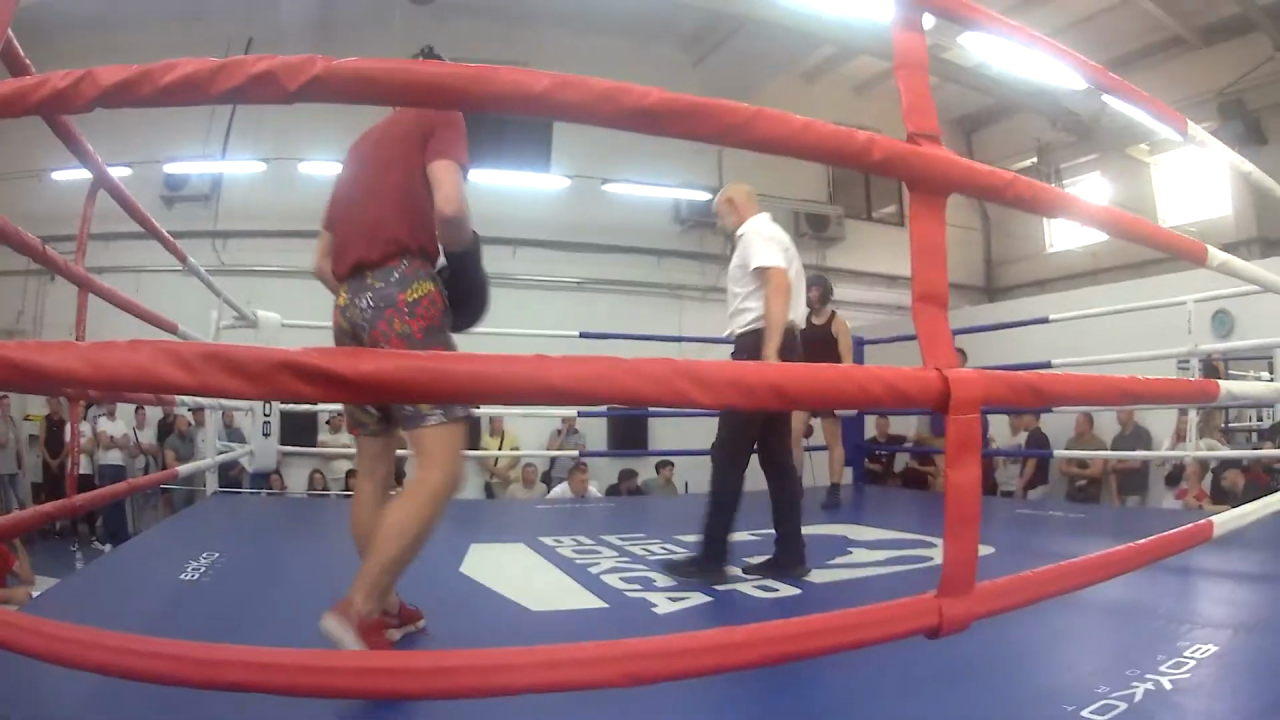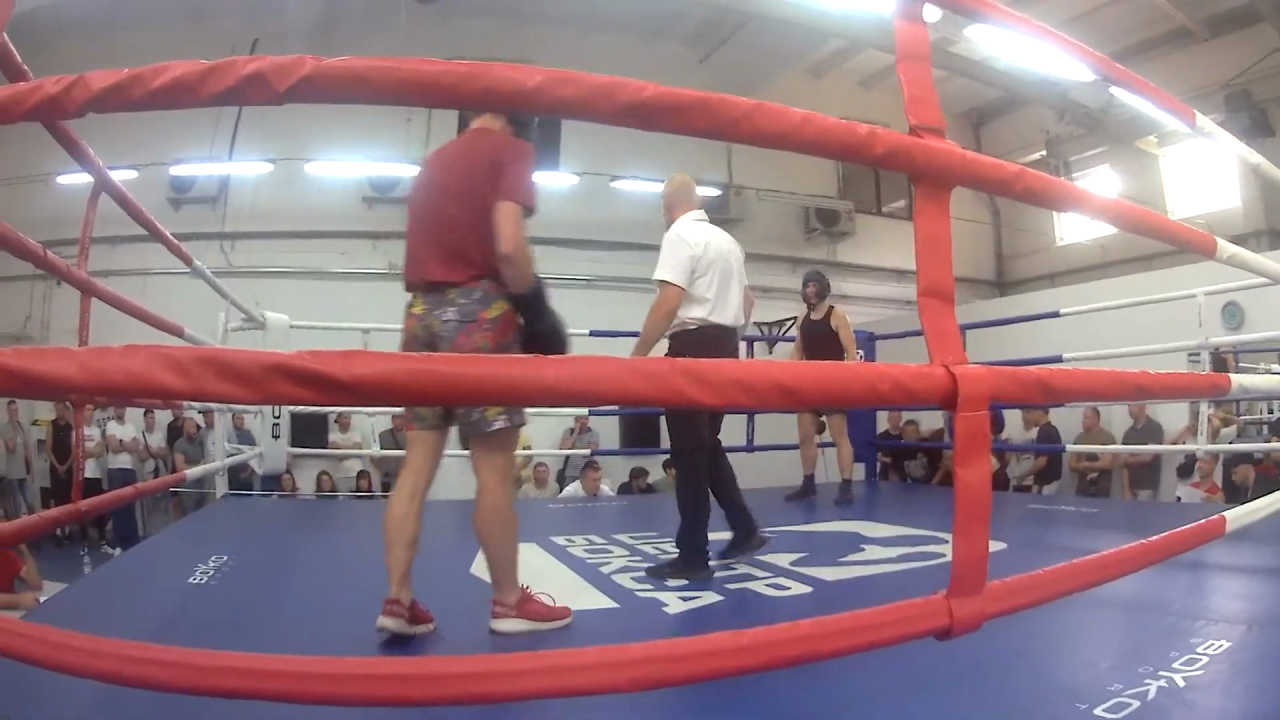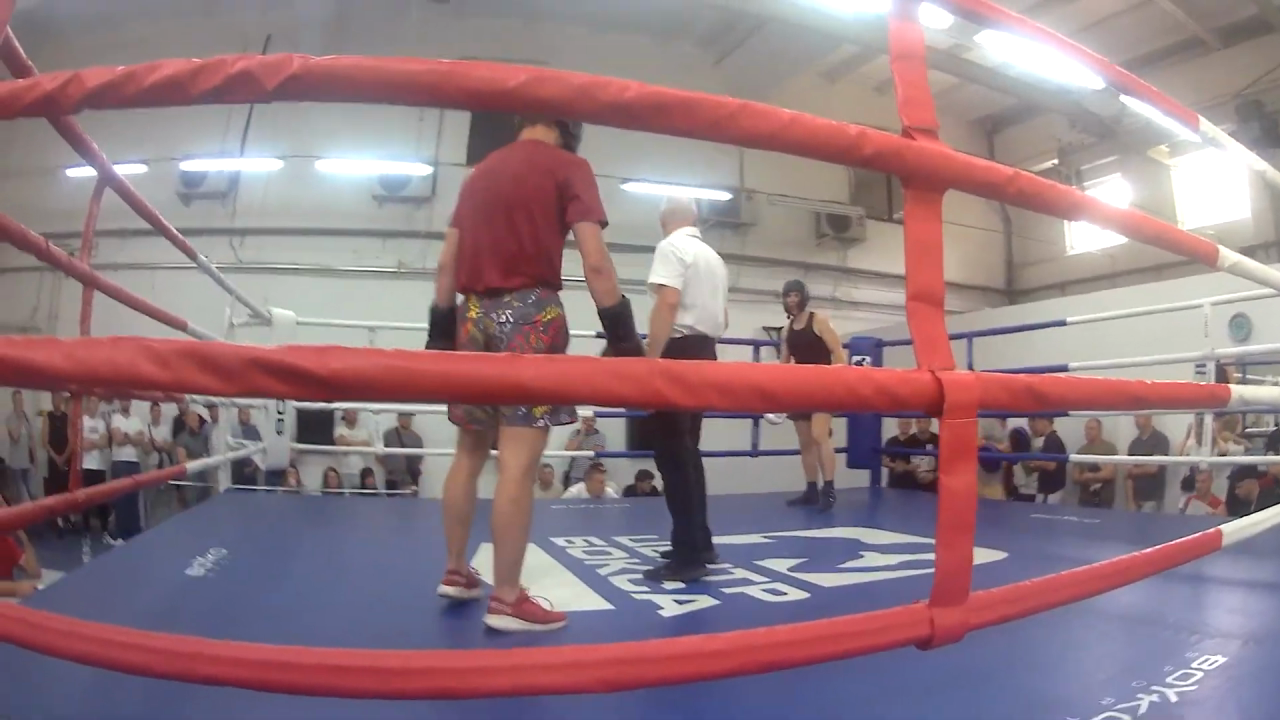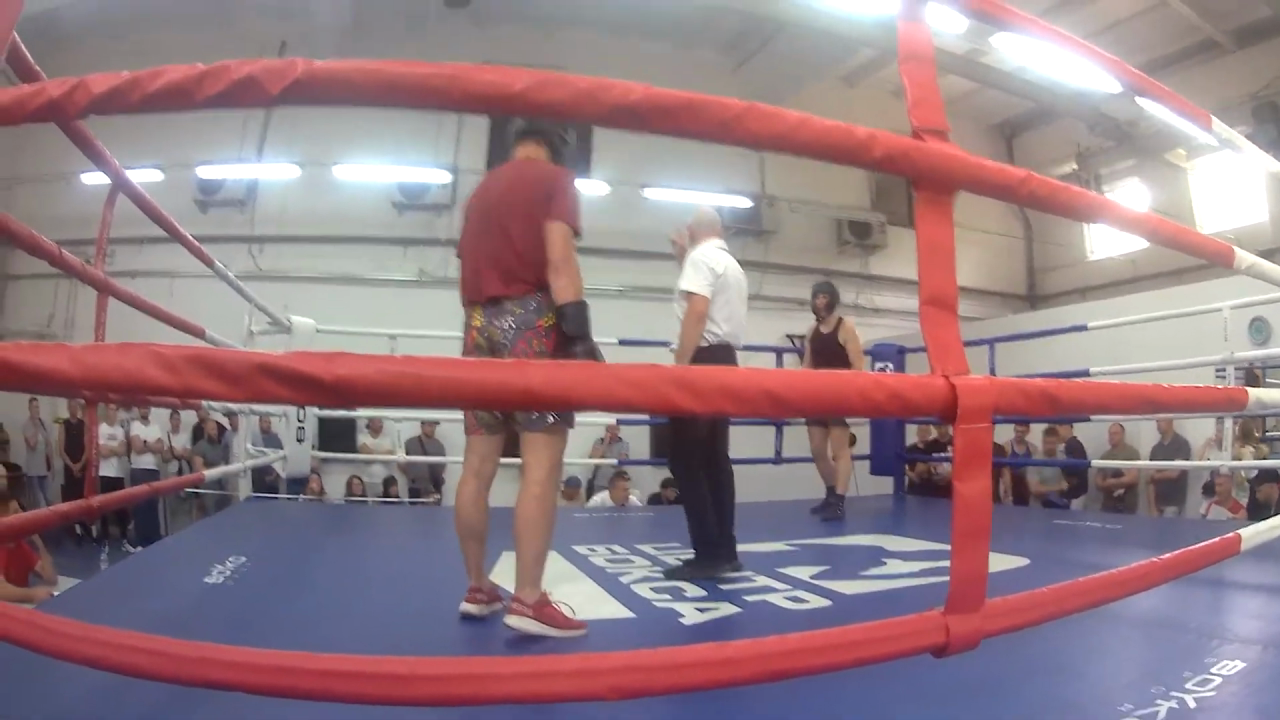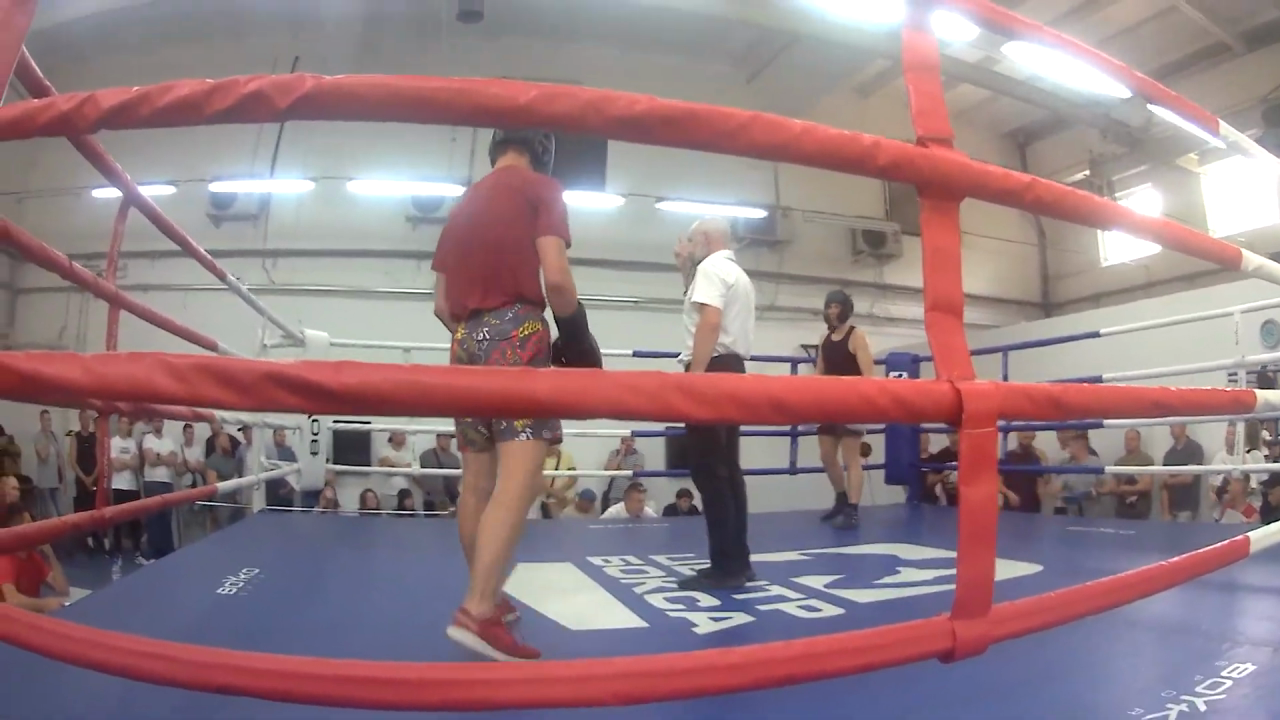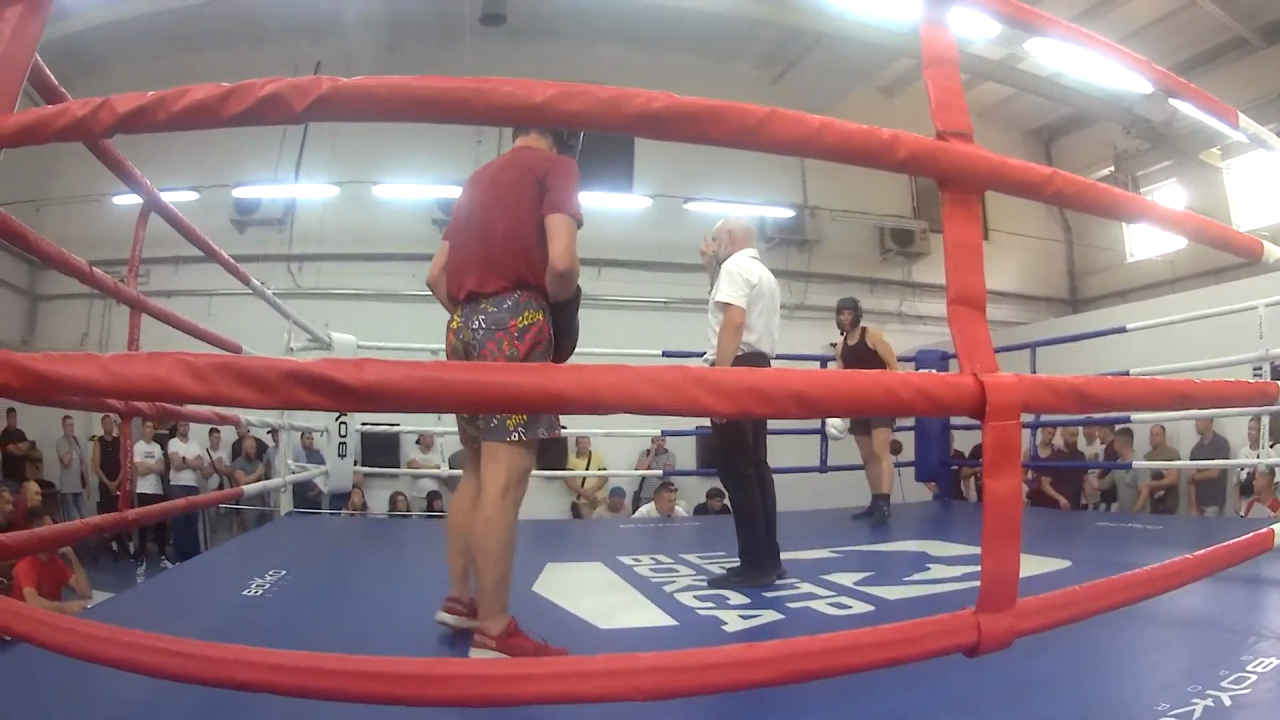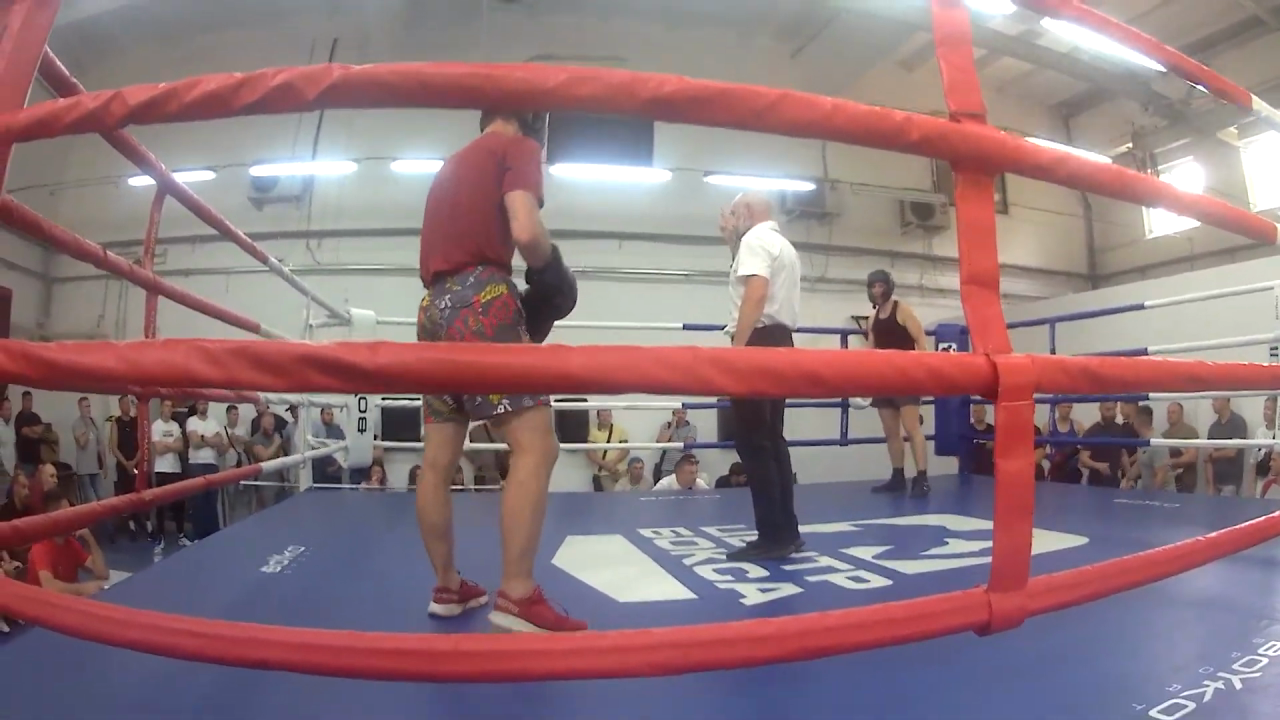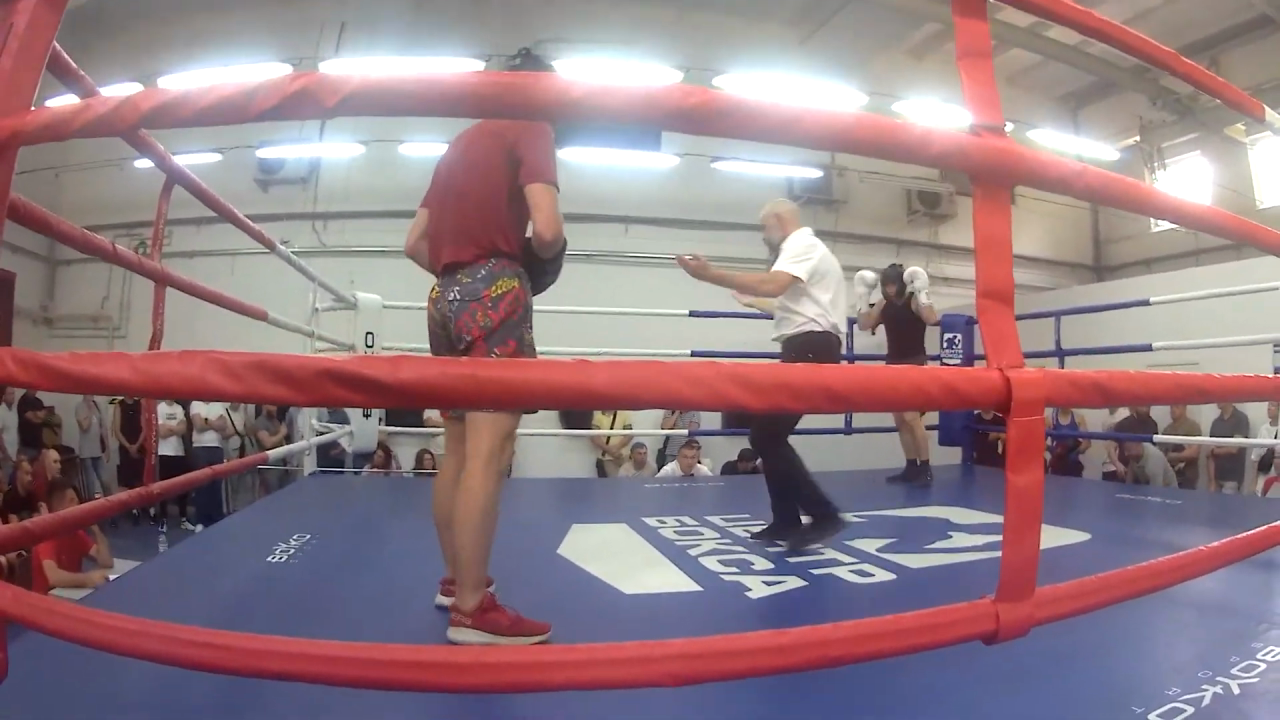
dt=0.5s
person 1, frame 1
left shoulder: (362, 145)
right shoulder: (441, 121)
left elbow: (321, 257)
right elbow: (448, 206)
right wrist: (464, 273)
left hip: (350, 300)
right hip: (406, 293)
left knee: (373, 468)
right knee: (439, 461)
left ankle: (384, 609)
right ankle: (358, 607)
person 1, frame 2
left shoulder: (433, 162)
right shoulder: (512, 149)
right elbow: (508, 246)
right wrist: (536, 311)
left hip: (422, 313)
right hip: (478, 310)
left knee: (417, 464)
right knee: (495, 467)
left ankle: (398, 599)
right ankle: (508, 601)
person 1, frame 3
left shoulder: (480, 171)
right shoulder: (568, 166)
left elbow: (447, 263)
right elbow: (595, 262)
left wrist: (440, 330)
right wrist: (623, 333)
left hip: (474, 315)
right hip: (530, 314)
left knee: (469, 454)
right knee: (517, 464)
left ankle: (456, 571)
right ankle: (507, 597)
person 1, frame 4
left shoulder: (481, 190)
right shoulder: (554, 178)
right elbow: (559, 262)
right wrist: (578, 337)
left hip: (480, 325)
right hip: (532, 320)
left knee: (477, 466)
right knee: (541, 468)
left ankle: (477, 588)
right ankle: (527, 599)
person 1, frame 5
left shoulder: (461, 204)
right shoulder: (539, 187)
left elbow: (440, 300)
right elbow: (556, 277)
right wrist: (576, 333)
left hip: (466, 339)
right hip: (517, 332)
left knee: (477, 482)
right knee: (519, 479)
left ankle: (486, 597)
right ankle: (477, 614)
person 1, frame 6
left shoulder: (479, 179)
right shoulder: (555, 165)
left elbow: (436, 275)
right elbow: (562, 262)
right wrist: (564, 311)
left hip: (464, 325)
right hip: (516, 321)
left knee: (476, 474)
right knee: (504, 483)
left ankle: (459, 597)
right ankle: (493, 632)
person 1, frame 7
left shoulder: (452, 165)
right shoulder: (518, 147)
right elbow: (525, 232)
right wrist: (547, 269)
left hip: (435, 306)
right hip: (482, 299)
left knee: (438, 461)
right knee: (535, 448)
left ankle: (448, 585)
right ankle: (517, 593)
person 1, frame 8
left shoulder: (459, 145)
right shoulder: (530, 130)
left elbow: (415, 244)
right elbow: (548, 231)
right wrist: (543, 257)
left hip: (445, 296)
right hip: (495, 293)
left knee: (458, 450)
right knee: (487, 455)
left ankle: (455, 579)
right ankle: (472, 608)
person 2, frame 1
left shoulder: (758, 234)
right shoulder: (773, 236)
left elbow: (779, 289)
left wrist: (769, 355)
left hip: (761, 348)
right hip: (781, 352)
left knee: (729, 453)
right knee: (777, 456)
left ankle: (711, 558)
right ankle: (790, 555)
person 2, frame 2
left shoulder: (679, 235)
right shoulder: (727, 239)
left elbow: (667, 303)
right elbow: (746, 299)
left wrist: (637, 356)
left hip: (693, 346)
right hip: (725, 345)
left knee: (688, 453)
right knee: (707, 444)
left ankle: (693, 557)
right ankle: (743, 528)
person 2, frame 3
left shoulder: (671, 248)
right shoulder: (713, 257)
left elbow: (667, 304)
left wrist: (651, 360)
left hip: (678, 353)
right hip: (705, 353)
left knee: (672, 455)
right knee: (687, 451)
left ankle: (690, 555)
right ankle: (697, 543)
person 2, frame 4
left shoulder: (701, 257)
right shoulder: (733, 266)
left elbow: (696, 311)
left wrist: (679, 366)
right wrist: (682, 258)
left hip: (702, 361)
right hip: (725, 361)
left knee: (685, 458)
right knee: (715, 458)
left ankle: (711, 552)
right ankle: (723, 550)
person 2, frame 5
left shoulder: (711, 267)
right shoulder: (738, 274)
left elbow: (709, 322)
left wrist: (693, 379)
right wrist: (687, 268)
left hip: (712, 371)
right hip: (732, 370)
left knee: (710, 471)
right knee: (727, 468)
left ankle: (726, 565)
right ankle: (737, 560)
person 2, frame 6
left shoulder: (735, 266)
right shoulder: (764, 273)
left elbow: (733, 322)
right wrist: (713, 267)
left hip: (738, 371)
right hip: (758, 370)
left knee: (736, 470)
right knee: (755, 467)
left ankle: (755, 564)
right ankle: (767, 559)
person 2, frame 7
left shoulder: (756, 239)
right shoulder: (781, 244)
left elbow: (754, 294)
left wrist: (732, 351)
right wrist: (733, 240)
left hip: (759, 344)
right hip: (779, 343)
left knee: (753, 441)
right knee: (771, 440)
left ankle: (773, 536)
right ankle: (785, 531)
person 2, frame 8
left shoulder: (800, 246)
right shoulder: (809, 249)
left elbow: (772, 283)
left wrist: (712, 275)
right wrist: (754, 303)
left hip: (809, 351)
right hip: (812, 351)
left knee: (766, 435)
right knee: (771, 435)
left ankle: (822, 514)
right ankle: (787, 521)
person 3, frame 1
left shoulder: (838, 322)
right shoulder: (801, 320)
left elbow: (847, 359)
left knee: (833, 440)
right knee: (793, 435)
left ankle: (834, 491)
person 3, frame 2
left shoulder: (837, 316)
right shoulder: (804, 318)
left elbow: (851, 353)
right elbow: (798, 352)
left knee: (839, 436)
right knee: (805, 437)
left ankle: (846, 487)
right ankle: (808, 484)
person 3, frame 3
left shoulder: (819, 321)
right shoulder: (787, 331)
left elbow: (838, 352)
right elbow: (784, 364)
left knee: (819, 437)
right knee: (805, 443)
left ankle: (828, 489)
right ankle: (811, 490)
person 3, frame 4
left shoulder: (846, 328)
right shoulder: (812, 332)
left elbow: (858, 365)
right elbow: (807, 366)
left knee: (839, 450)
right knee: (817, 450)
left ankle: (838, 503)
right ankle: (831, 494)
person 3, frame 5
left shoulder: (856, 336)
right shoulder: (825, 339)
left elbow: (868, 373)
left knee: (851, 459)
right knee: (827, 458)
left ankle: (852, 512)
right ankle: (841, 500)
person 3, frame 6
left shoulder: (872, 335)
right shoulder: (841, 346)
left elbow: (893, 364)
left knee: (881, 452)
right knee: (867, 457)
left ankle: (885, 504)
right ankle: (876, 503)
person 3, frame 7
left shoulder: (902, 310)
right shoulder: (873, 319)
left elbow: (920, 340)
right elbow: (872, 351)
left knee: (911, 428)
right knee: (890, 432)
left ankle: (922, 479)
right ankle: (898, 478)
person 3, frame 8
left shoulder: (914, 301)
right shoulder: (885, 304)
left elbow: (932, 319)
right elbow: (865, 325)
left wrist: (922, 292)
right wrist: (862, 297)
left hip: (914, 363)
right hip: (893, 363)
left knee: (911, 417)
right knee: (900, 421)
left ankle: (925, 468)
right ankle: (912, 467)
